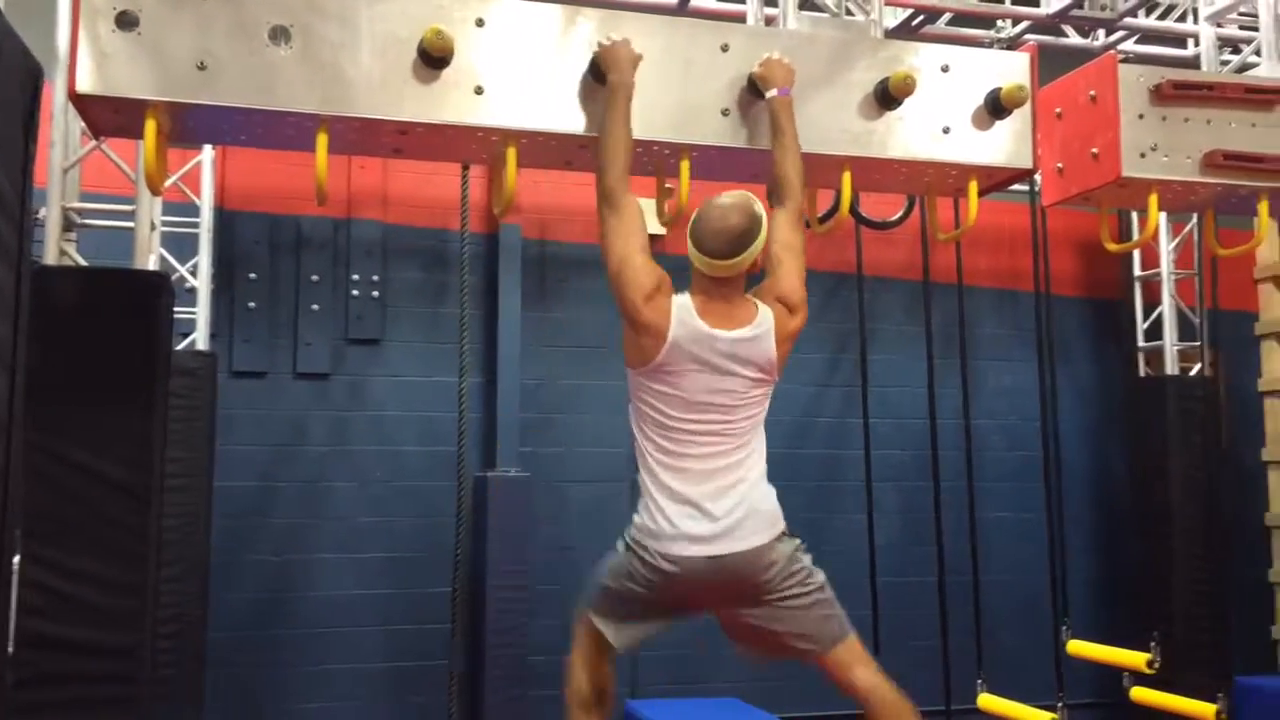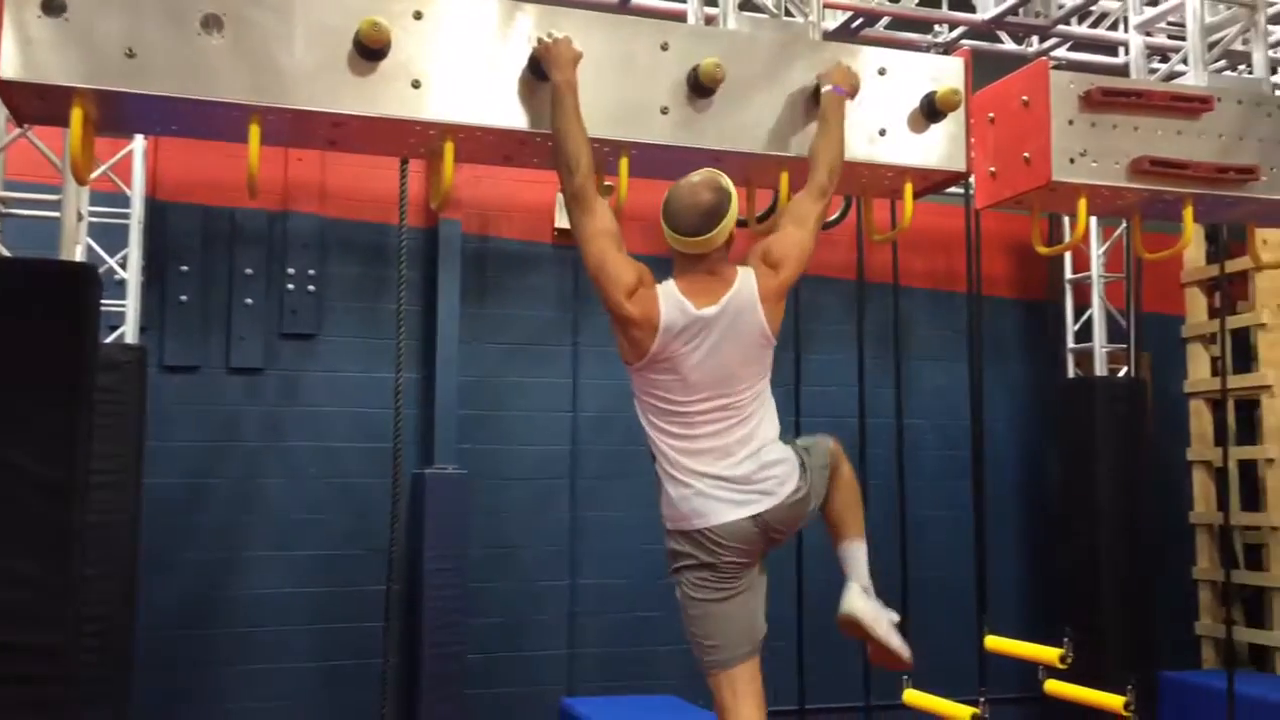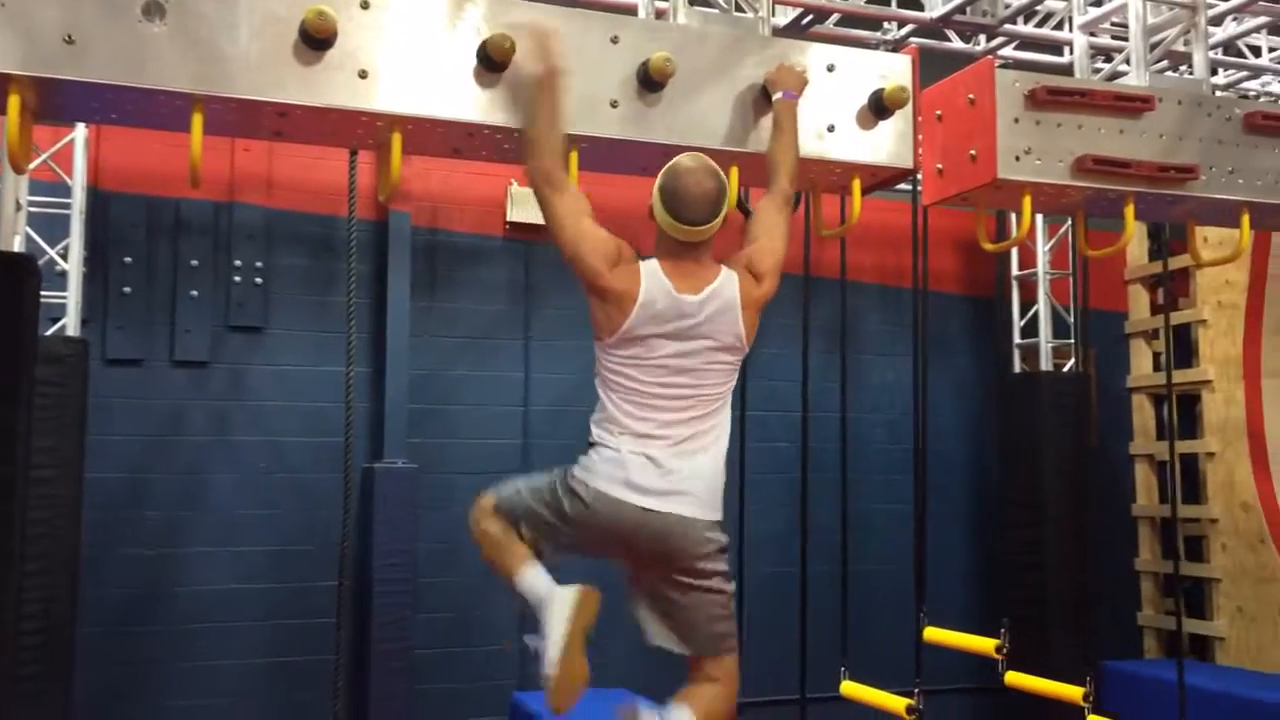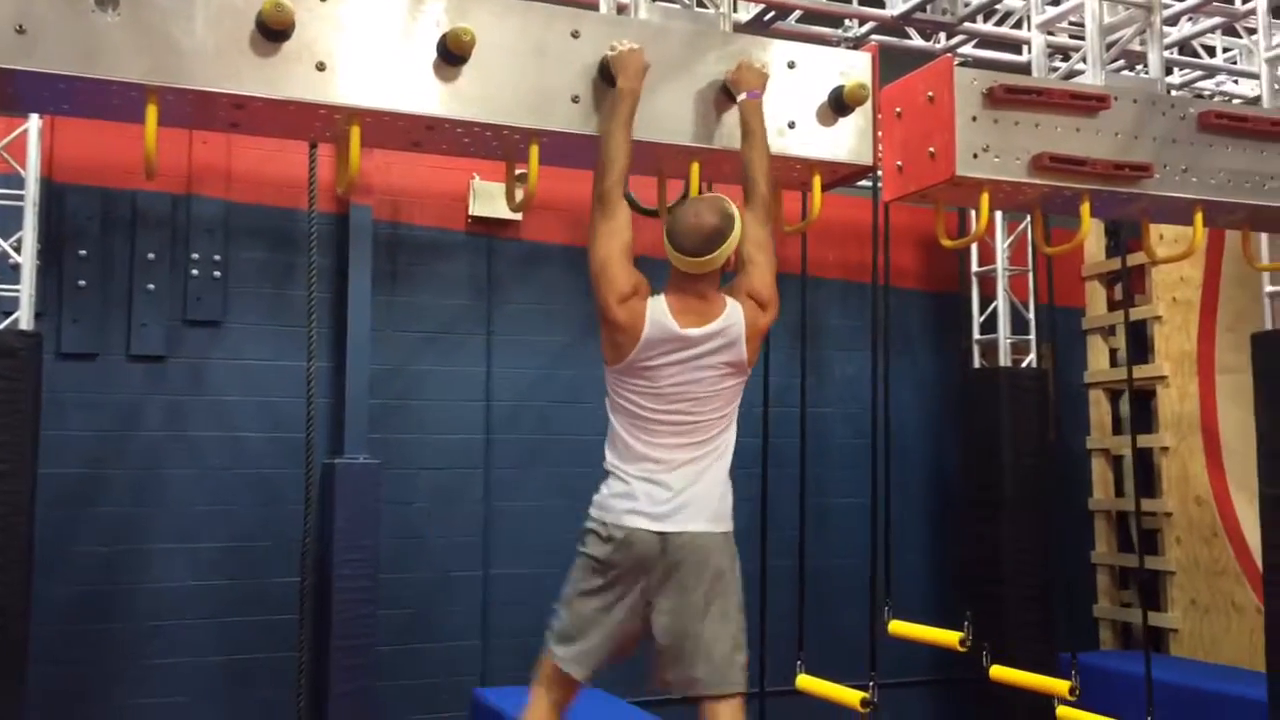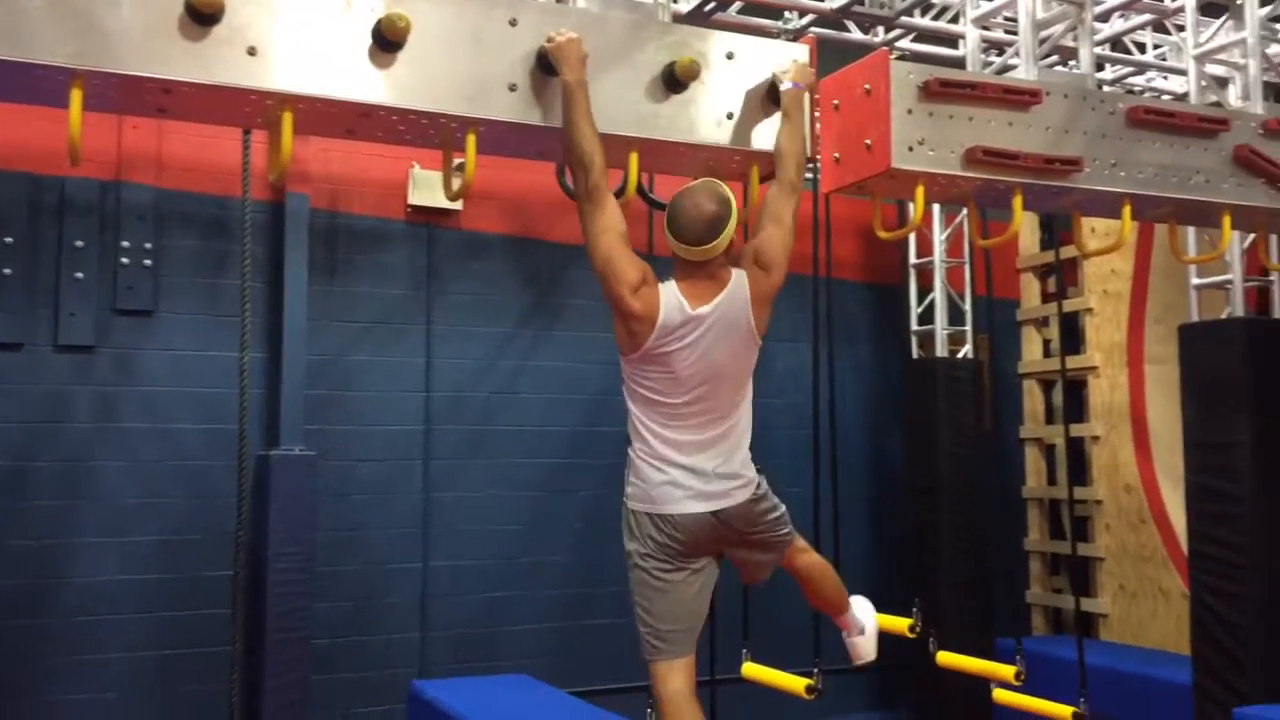
dt=0.5s
person 1, frame 1
left shoulder: (651, 315)
right shoulder: (780, 321)
left elbow: (613, 193)
right elbow: (790, 205)
left wrist: (620, 83)
right wrist: (779, 98)
left hip: (664, 557)
right hip: (758, 550)
left knee: (589, 632)
person 1, frame 2
left shoulder: (638, 307)
right shoulder: (765, 285)
left elbow: (581, 193)
right elbow: (817, 190)
left wrist: (562, 81)
right wrist: (834, 97)
left hip: (703, 529)
right hip: (781, 497)
right knee: (829, 457)
right ankle: (860, 595)
person 1, frame 3
left shoulder: (616, 280)
right shoulder: (749, 290)
left elbow: (549, 177)
right elbow: (780, 194)
left wrist: (546, 76)
right wrist: (785, 100)
left hip: (602, 498)
right hip: (691, 519)
left knee: (488, 511)
left ankle: (553, 598)
person 1, frame 4
left shoulder: (627, 315)
right shoulder: (750, 319)
left elbow: (607, 194)
right elbow: (763, 208)
left wrist: (628, 90)
right wrist: (750, 104)
left hip: (620, 531)
right hip: (703, 537)
person 1, frame 5
left shoulder: (638, 302)
right shoulder: (756, 289)
left elbow: (592, 186)
right elbow: (787, 183)
left wrist: (572, 79)
right wrist: (795, 93)
left hip: (662, 513)
right hip: (738, 498)
right knee: (797, 551)
right ankle: (853, 623)
